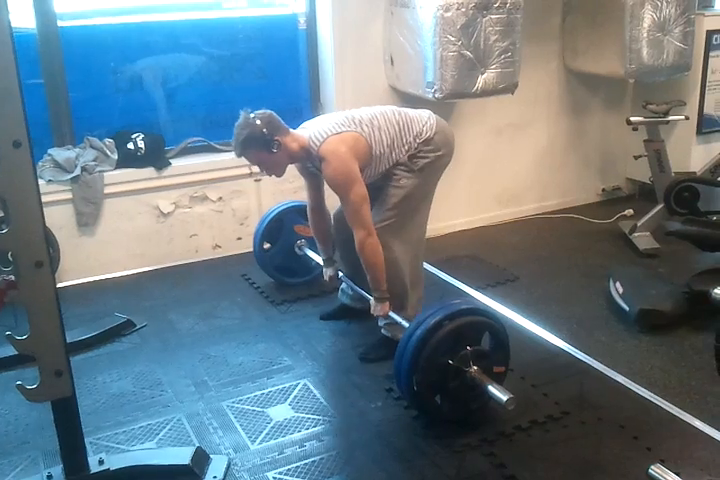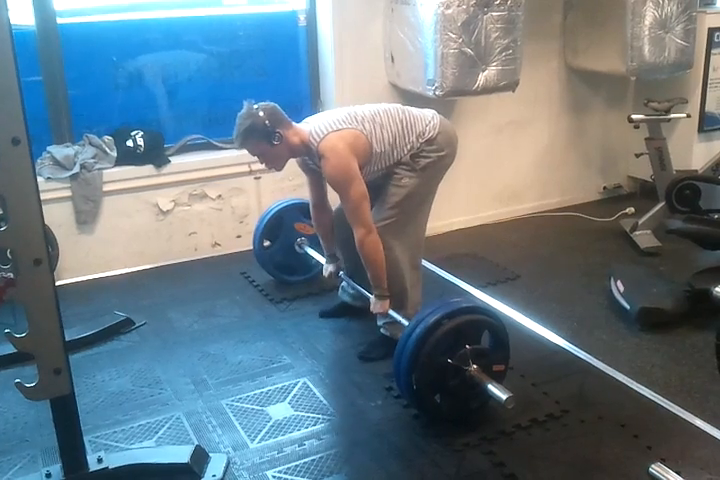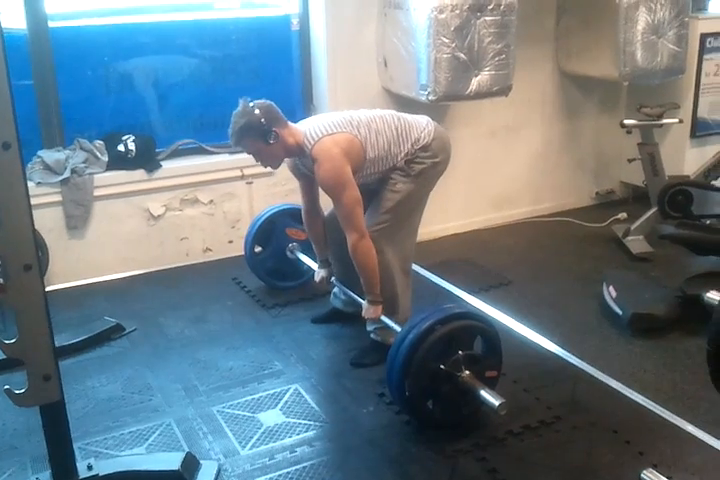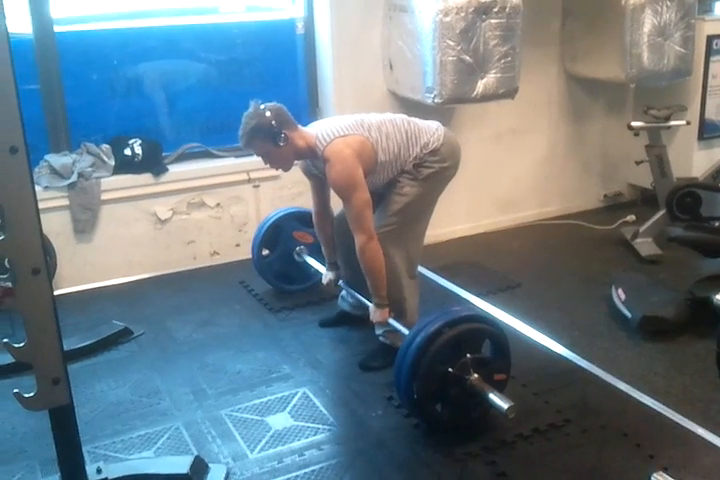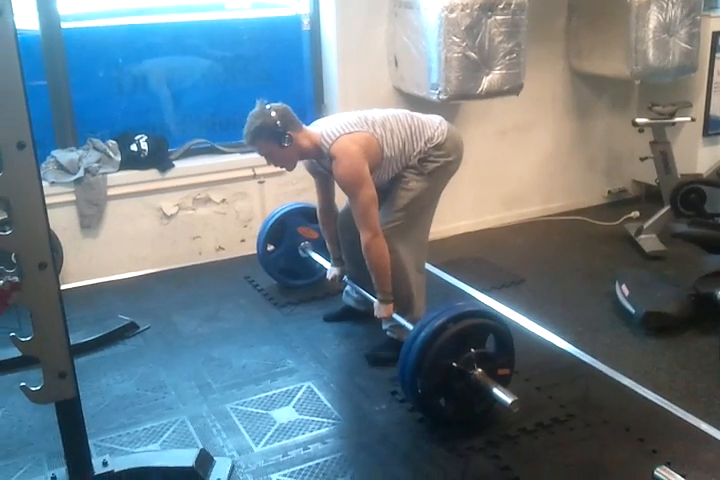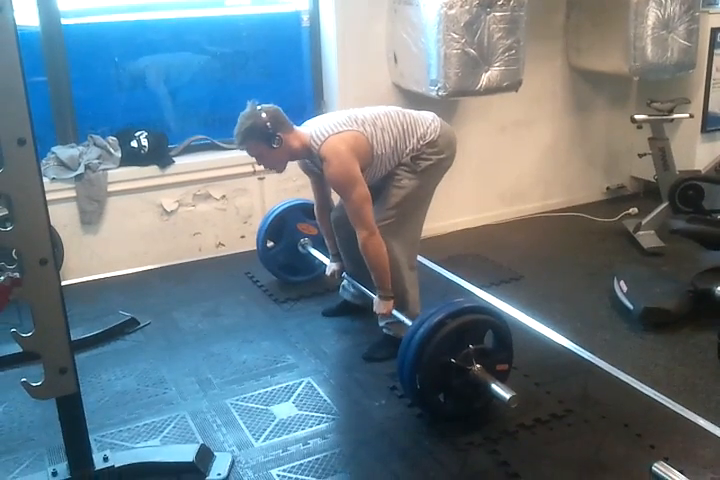
dt=0.4s
person 1, frame 1
left shoulder: (334, 157)
right shoulder: (303, 145)
left elbow: (365, 233)
right elbow: (317, 209)
left wrist: (380, 296)
right wrist: (328, 260)
left hip: (428, 143)
right hip: (397, 146)
left knee: (389, 232)
right knee: (345, 221)
left ankle: (399, 330)
right ankle: (357, 300)
person 1, frame 2
left shoulder: (333, 154)
right shoulder: (305, 142)
left elbow: (365, 230)
right elbow: (319, 207)
left wrist: (381, 294)
right wrist: (331, 257)
left hip: (430, 142)
right hip: (400, 146)
left knee: (388, 231)
right knee: (345, 221)
left ankle: (397, 329)
right ankle: (356, 297)
person 1, frame 3
left shoulder: (327, 158)
right shoulder: (298, 148)
left elbow: (358, 236)
right elbow: (311, 211)
left wrist: (374, 300)
right wrist: (323, 263)
left hip: (424, 149)
right hip: (392, 153)
left knee: (382, 236)
right knee: (337, 225)
left ankle: (388, 336)
right ankle: (348, 303)
person 1, frame 4
left shoulder: (338, 159)
right shoulder: (309, 149)
left elbow: (366, 238)
right elbow: (321, 213)
left wrist: (380, 303)
right wrist: (331, 265)
left hip: (433, 153)
right hip: (402, 156)
left knee: (388, 239)
right knee: (344, 227)
left ankle: (398, 338)
right ankle: (355, 306)
person 1, frame 5
left shoulder: (344, 156)
right shoulder: (313, 146)
left elbow: (371, 235)
right elbow: (326, 209)
left wrist: (385, 298)
right wrist: (336, 261)
left hip: (436, 149)
right hip: (406, 150)
left knee: (395, 235)
right knee: (349, 224)
left ankle: (404, 332)
right ankle: (360, 302)
person 1, frame 6
left shoulder: (335, 156)
right shoulder: (305, 142)
left elbow: (368, 233)
right elbow: (323, 207)
left wrist: (384, 294)
right wrist: (335, 257)
left hip: (429, 145)
right hip: (401, 147)
left knee: (389, 232)
right knee: (344, 220)
left ankle: (400, 330)
right ankle: (359, 295)
